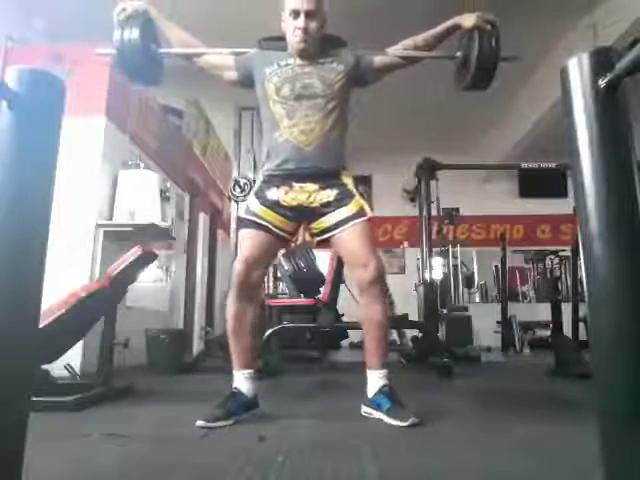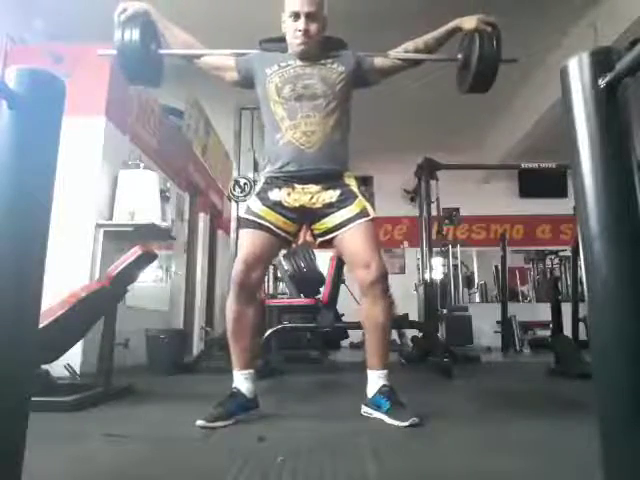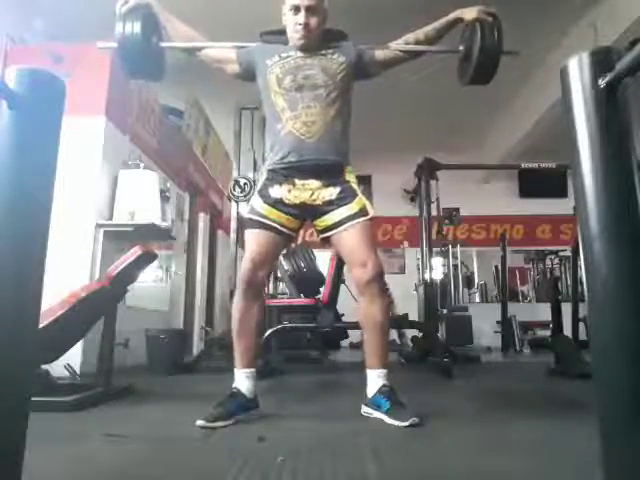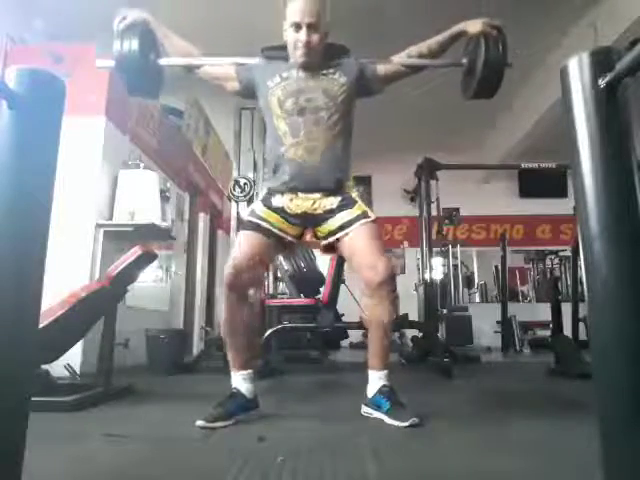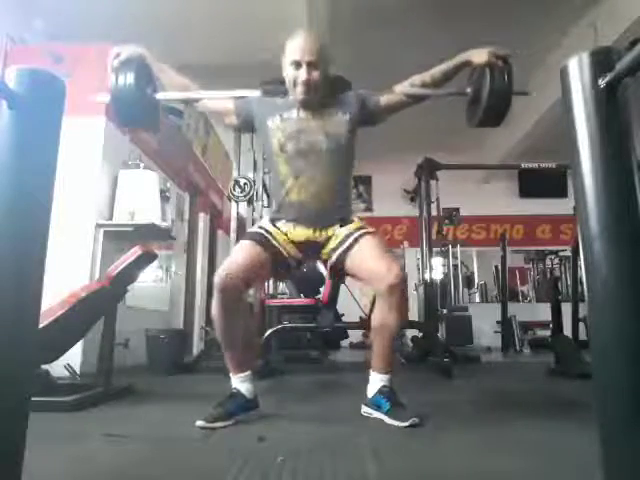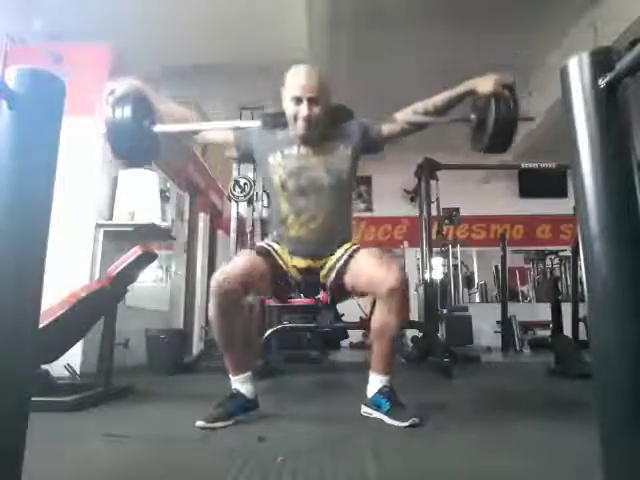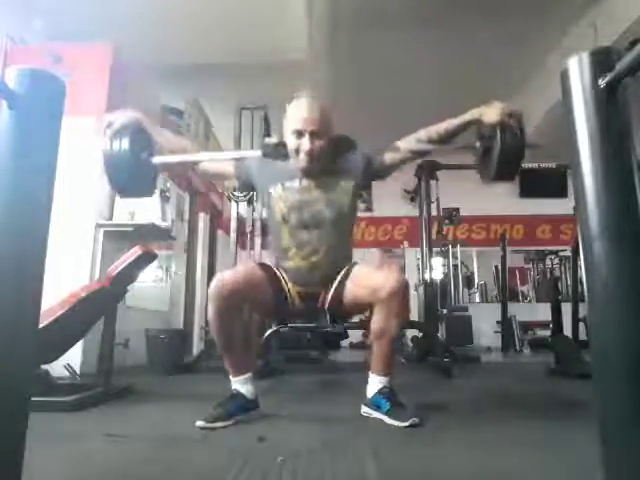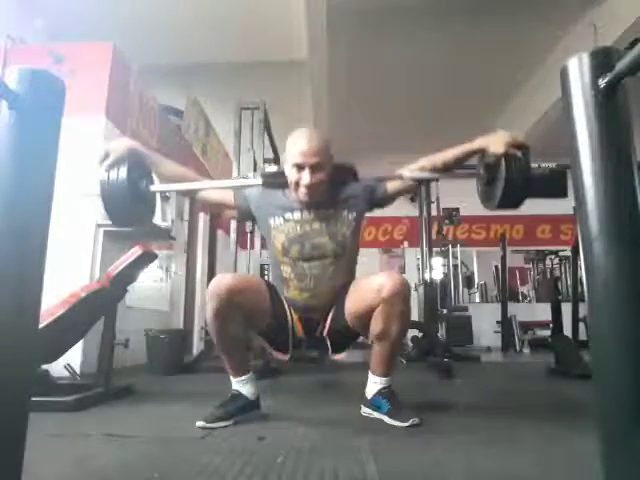
dt=0.2s
person 1, frame 1
left shoulder: (346, 62)
right shoulder: (259, 63)
left elbow: (402, 53)
right elbow: (198, 54)
left hip: (331, 184)
right hip: (276, 185)
left knee: (371, 276)
right knee: (243, 278)
left ankle: (378, 390)
right ankle: (242, 390)
person 1, frame 2
left shoulder: (347, 64)
right shoulder: (261, 64)
left elbow: (405, 54)
right elbow: (198, 54)
left hip: (334, 185)
right hip: (278, 186)
left knee: (373, 277)
right knee: (242, 279)
left ankle: (378, 391)
right ankle: (243, 390)
person 1, frame 3
left shoulder: (347, 55)
right shoulder: (262, 56)
left elbow: (405, 47)
right elbow: (202, 48)
left hip: (334, 180)
right hip: (279, 181)
left knee: (368, 275)
right knee: (251, 278)
left ankle: (378, 391)
right ankle: (243, 390)
person 1, frame 4
left shoulder: (349, 72)
right shoulder: (263, 74)
left elbow: (408, 60)
right elbow: (201, 65)
left hip: (336, 198)
right hip: (279, 198)
left knee: (380, 275)
right knee: (236, 278)
left ankle: (378, 392)
right ankle: (242, 390)
person 1, frame 5
left shoulder: (350, 106)
right shoulder: (262, 109)
left elbow: (410, 89)
right elbow: (197, 97)
left wrist: (465, 59)
right wrist: (145, 58)
left hip: (338, 227)
right hip: (282, 227)
left knee: (391, 279)
right knee: (226, 280)
left ankle: (378, 392)
right ankle: (242, 391)
person 1, frame 6
left shoulder: (351, 136)
right shoulder: (262, 140)
left elbow: (412, 117)
right elbow: (196, 127)
left wrist: (471, 87)
right wrist: (142, 90)
left hip: (337, 255)
right hip: (283, 254)
left knee: (393, 281)
right knee: (224, 284)
left ankle: (378, 392)
right ankle: (242, 391)
person 1, frame 7
left shoulder: (353, 167)
right shoulder: (263, 170)
left elbow: (416, 144)
right elbow: (195, 158)
left wrist: (476, 115)
right wrist: (140, 122)
left hip: (338, 283)
right hip: (282, 284)
left knee: (392, 284)
right knee: (223, 288)
left ankle: (378, 393)
right ankle: (243, 392)
person 1, frame 8
left shoulder: (355, 196)
right shoulder: (263, 201)
left elbow: (419, 170)
right elbow: (193, 185)
left wrist: (482, 144)
right wrist: (138, 150)
left hip: (340, 314)
right hip: (283, 315)
left knee: (393, 286)
right knee: (222, 290)
left ankle: (378, 392)
right ankle: (244, 392)
